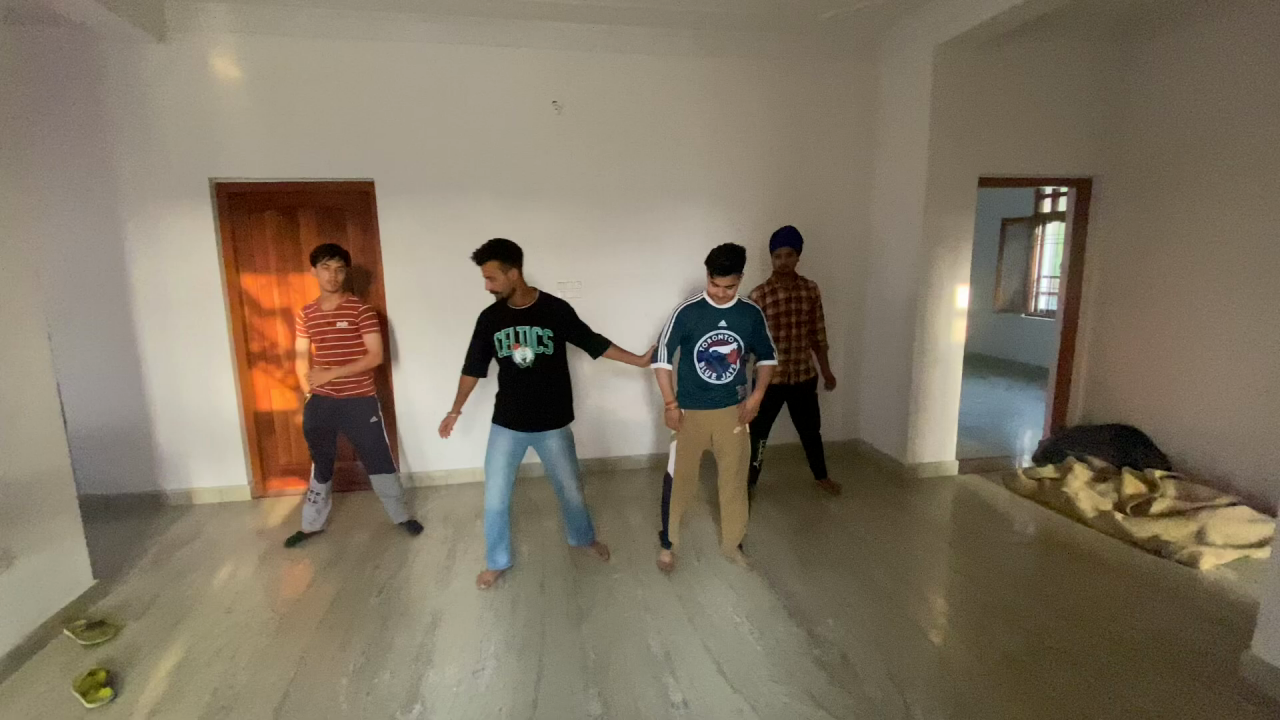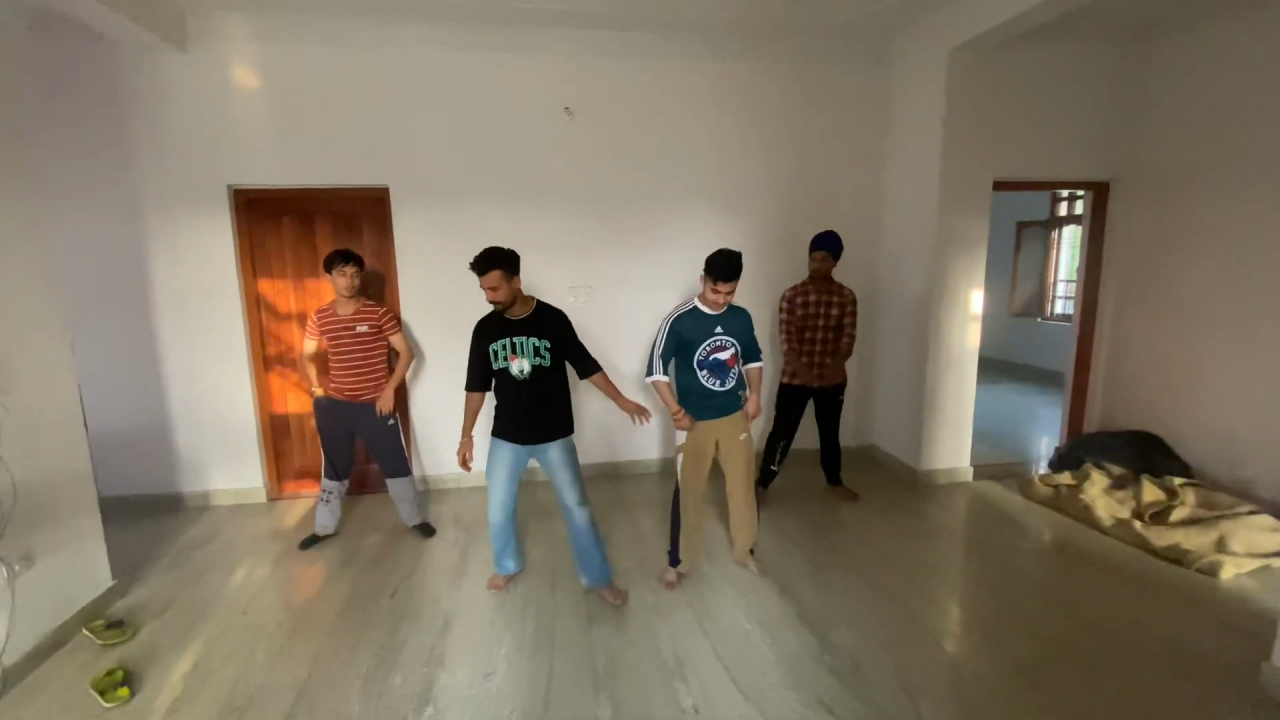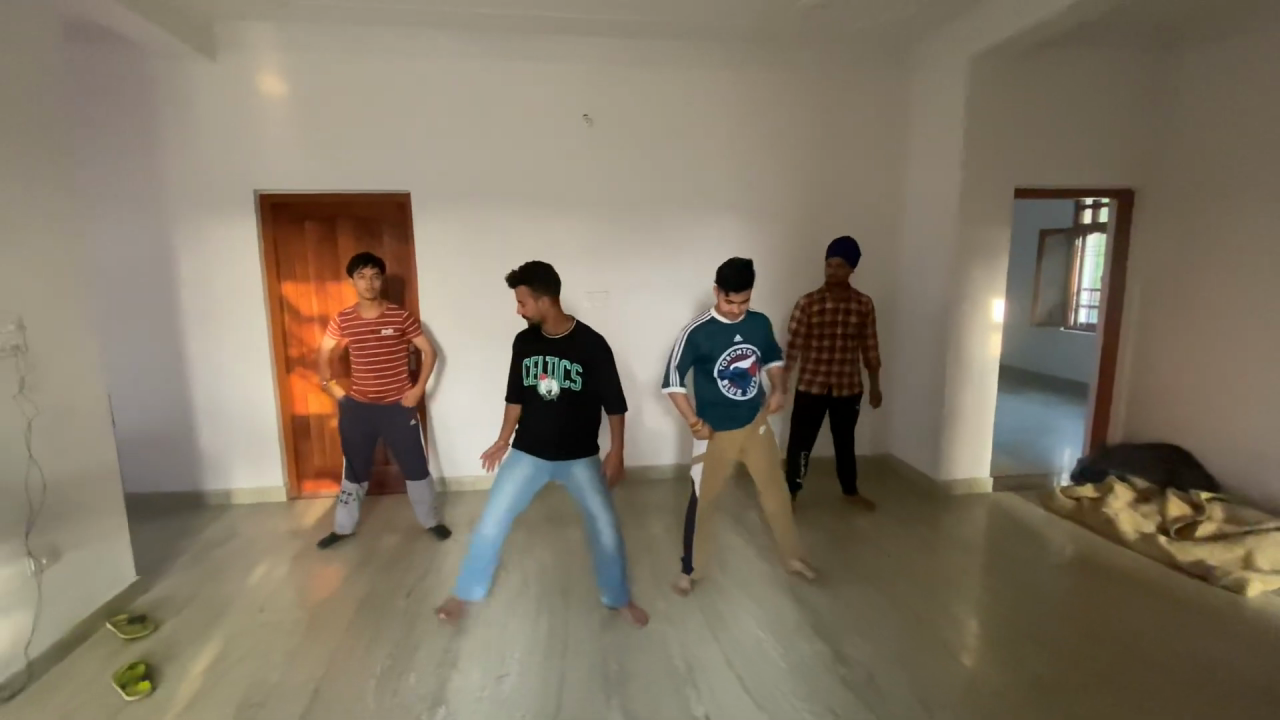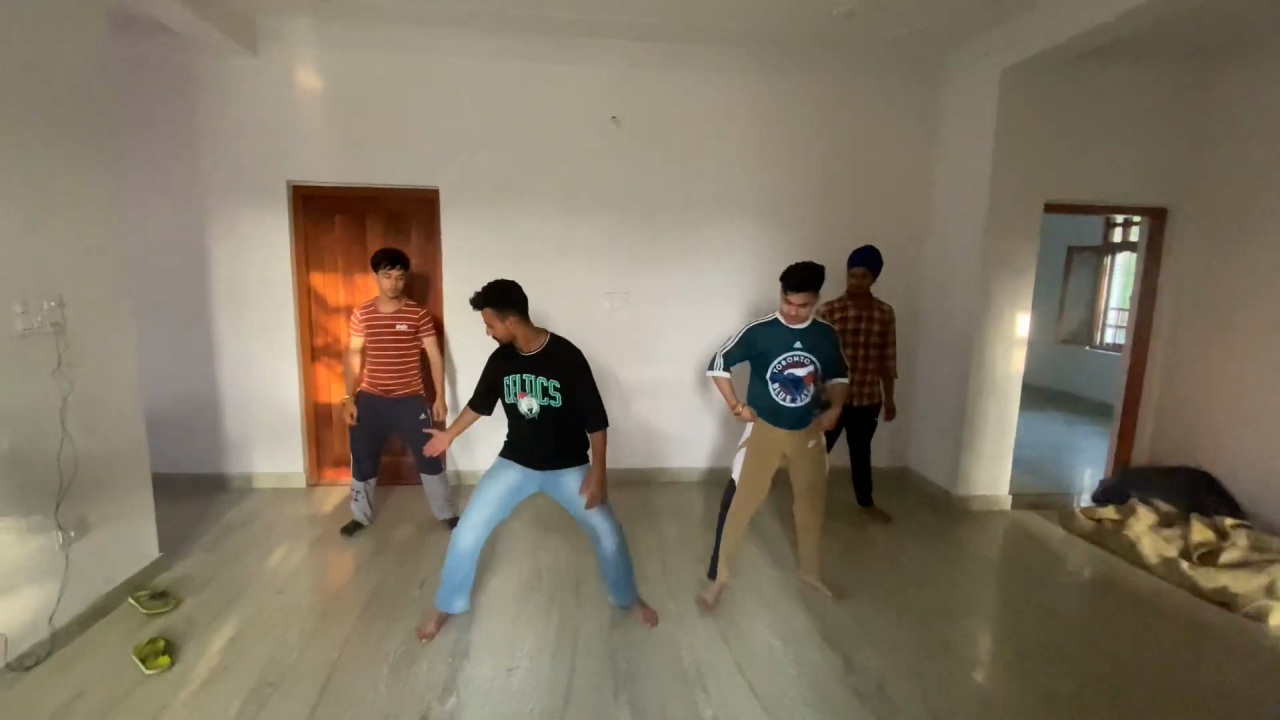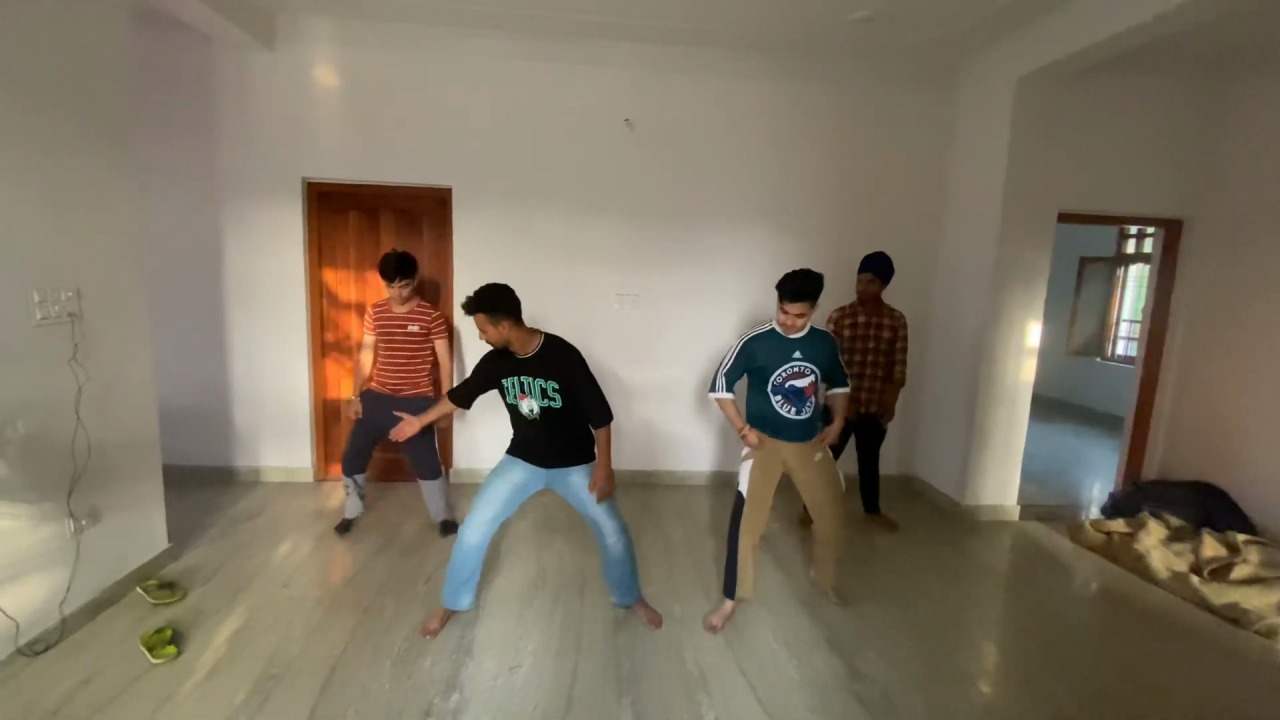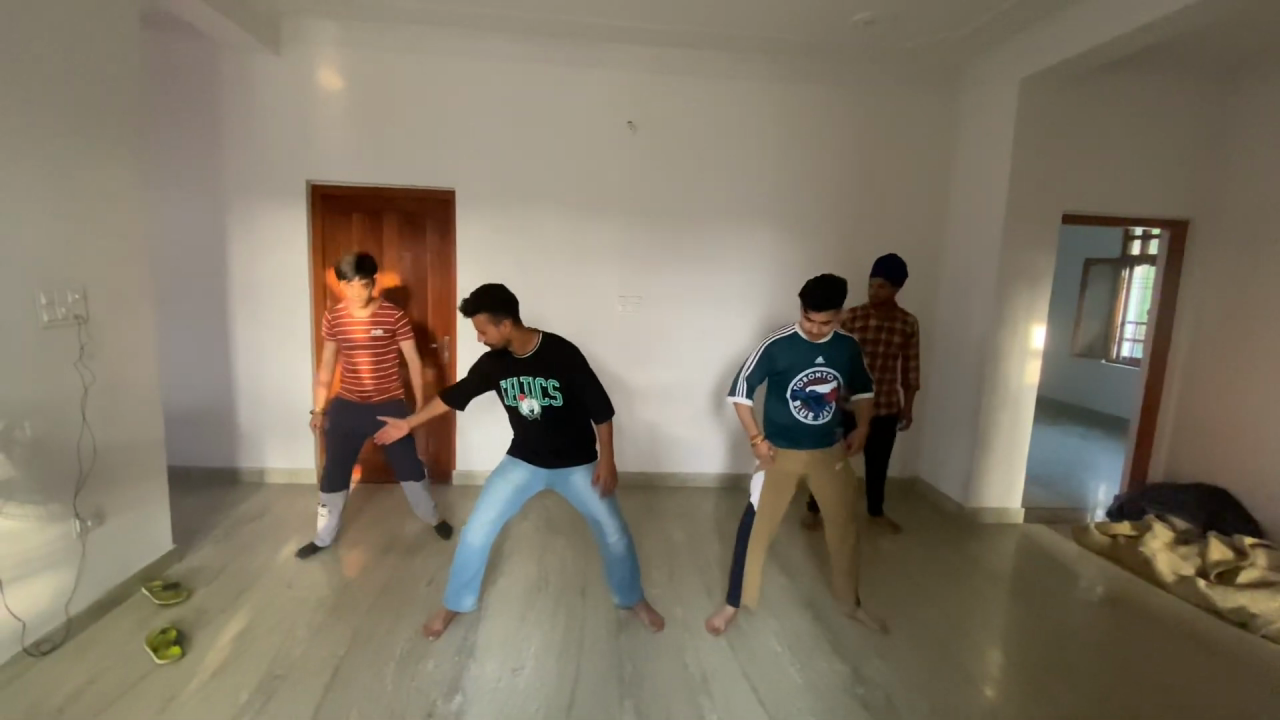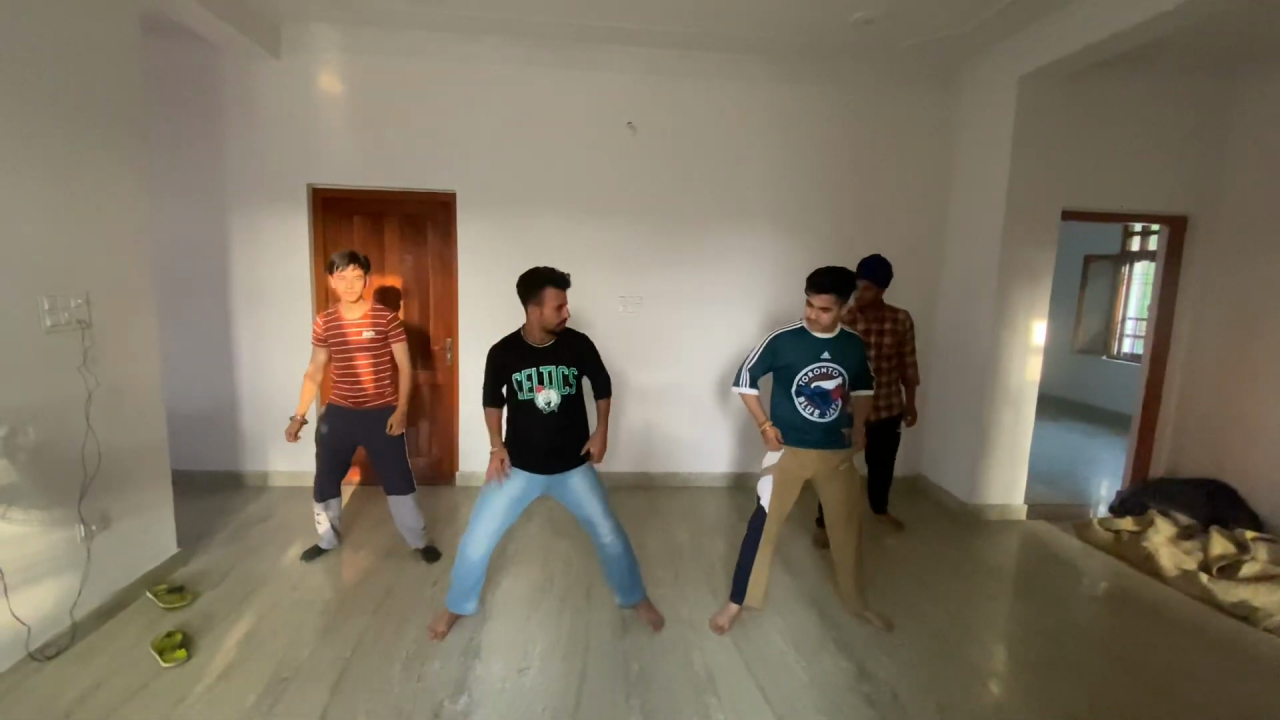
dt=0.4s
person 1, frame 1
left shoulder: (556, 310)
right shoulder: (489, 319)
left elbow: (593, 343)
right elbow: (473, 368)
left wrist: (638, 360)
right wrist: (456, 410)
left hip: (552, 422)
right hip: (507, 423)
left knee: (570, 488)
right knee: (496, 497)
left ankle: (583, 537)
right ankle: (497, 562)
person 1, frame 2
left shoulder: (553, 320)
right shoulder: (485, 329)
left elbow: (587, 367)
right elbow: (477, 386)
left wrist: (623, 402)
right wrist: (466, 433)
left hip: (554, 435)
right hip: (506, 436)
left knee: (576, 507)
right knee: (498, 510)
left ankle: (599, 579)
right ankle: (508, 566)
person 1, frame 3
left shoulder: (592, 345)
right shoulder: (524, 342)
left elbow: (615, 404)
left wrist: (616, 453)
right wrist: (504, 437)
left hip: (580, 456)
right hip: (528, 452)
left knee: (605, 528)
right knee: (491, 523)
left ankle: (619, 598)
right ankle: (465, 595)
person 1, frame 4
left shoulder: (567, 357)
right shoulder: (500, 360)
left elbow: (595, 419)
right elbow: (480, 402)
left wrist: (598, 473)
right wrist: (450, 433)
left hip: (568, 466)
right hip: (515, 462)
left knee: (607, 533)
right knee: (468, 532)
left ankle: (628, 598)
right ankle: (446, 606)
person 1, frame 5
left shoulder: (563, 356)
right shoulder: (494, 362)
left elbow: (599, 413)
right elbow: (462, 394)
left wrist: (603, 466)
right wrist: (420, 421)
left hip: (574, 463)
right hip: (522, 460)
left knee: (612, 531)
right knee: (474, 529)
left ankle: (631, 599)
right ankle: (451, 603)
person 1, frame 6
left shoulder: (563, 353)
right shoulder: (491, 363)
left elbow: (601, 408)
right elbow: (454, 396)
left wrist: (606, 460)
right wrist: (408, 423)
left hip: (576, 463)
right hip: (523, 460)
left knee: (613, 532)
right knee: (477, 530)
left ankle: (633, 599)
right ankle: (453, 605)
person 1, frame 7
left shoulder: (579, 345)
right shoulder: (503, 352)
left elbow: (603, 386)
right elbow: (492, 399)
left wrist: (601, 431)
right wrist: (496, 445)
left hip: (573, 464)
right hip: (519, 465)
left knee: (608, 534)
right knee: (477, 539)
left ankle: (635, 598)
right ankle: (456, 607)
person 2, frame 1
left shoulder: (751, 314)
right shoulder: (687, 311)
left elbow: (768, 357)
right elbow: (662, 357)
left wrist: (756, 395)
right wrist: (670, 403)
left hip: (733, 409)
right hip: (690, 411)
left knee: (735, 478)
right knee: (680, 477)
left ankle: (732, 544)
right ankle: (669, 543)
person 2, frame 2
left shoulder: (741, 318)
right shoulder: (679, 320)
left elbow: (753, 358)
right elbow: (656, 368)
left wrist: (754, 395)
right wrist: (676, 411)
left hip: (736, 415)
right hip: (695, 420)
left knee: (742, 483)
right knee: (688, 491)
left ankle: (742, 550)
right ankle: (678, 561)
person 2, frame 3
left shoulder: (760, 324)
right shoulder: (697, 332)
left elbow: (774, 358)
right elbow: (672, 381)
left wrist: (778, 390)
right wrist: (694, 422)
left hip: (756, 422)
right hip: (716, 430)
left knee: (775, 489)
right knee: (702, 498)
left ankle: (793, 557)
right ankle: (689, 568)
person 2, frame 4
left shoulder: (826, 335)
right shoulder: (758, 331)
left elbow: (838, 375)
right elbow: (718, 365)
left wrist: (834, 408)
right wrist: (736, 405)
left hip: (807, 430)
right hip: (764, 428)
left knee: (811, 501)
right knee: (740, 502)
left ankle: (809, 570)
right ankle: (717, 578)
person 2, frame 5
left shoulder: (825, 342)
right shoulder: (753, 342)
left elbow: (839, 384)
right elbow: (720, 385)
left wrist: (837, 422)
right wrist: (743, 428)
left hip: (811, 442)
right hip: (765, 442)
left knee: (831, 514)
right knee: (747, 517)
left ankle: (824, 576)
right ankle: (730, 600)
person 2, frame 6
left shoulder: (848, 347)
right shoulder: (777, 345)
left elbow: (862, 390)
right elbow: (740, 389)
left wrist: (862, 428)
right wrist: (756, 438)
left hip: (829, 451)
right hip: (781, 450)
left knee: (844, 525)
right knee: (756, 524)
left ankle: (850, 602)
right ankle: (732, 604)
person 2, frame 7
left shoulder: (854, 345)
right shoulder: (782, 340)
left elbow: (863, 387)
right elbow: (744, 379)
left wrist: (859, 425)
right wrist: (765, 425)
left hip: (836, 451)
right hip: (788, 450)
left knee: (847, 525)
right knee: (764, 525)
left ankle: (855, 601)
right ankle: (736, 602)
person 3, frame 1
left shoulder: (361, 310)
right shoulder: (306, 314)
left elbow: (376, 355)
right elbow: (301, 357)
left wrist: (332, 373)
right wrist: (308, 393)
left hip: (359, 401)
right hip: (321, 402)
left knee: (380, 462)
right knee: (320, 465)
left ankle: (401, 516)
right ankle: (312, 524)
person 3, frame 2
left shoulder: (379, 314)
right shoulder: (319, 318)
left elbow: (405, 352)
right elbow: (306, 356)
left wrist: (389, 391)
right wrist: (316, 389)
left hip: (376, 405)
right hip: (336, 406)
left knee: (396, 465)
right knee: (334, 469)
left ankle: (414, 519)
right ankle: (324, 527)
person 3, frame 3
left shoulder: (402, 317)
right shoulder: (341, 320)
left elbow: (429, 352)
right elbow: (323, 353)
left wrist: (418, 389)
right wrist: (329, 382)
left hip: (398, 406)
right hip: (358, 407)
left knee: (416, 467)
right knee: (354, 469)
left ankle: (431, 521)
right ankle: (343, 527)
person 3, frame 4
left shoulder: (419, 315)
right shoulder: (361, 314)
left elbow: (435, 357)
right elbow: (353, 357)
left wrist: (440, 398)
right wrist: (349, 397)
left hip: (410, 401)
right hip: (369, 401)
left knee: (428, 459)
right knee: (362, 462)
left ankle: (446, 513)
right ankle: (361, 516)
person 3, frame 5
left shoulder: (431, 316)
right shoulder: (374, 313)
left elbow: (444, 360)
right elbow: (365, 355)
right wrist: (355, 395)
left hip: (416, 402)
right hip: (376, 399)
left knee: (426, 464)
right knee: (352, 457)
left ankle: (443, 516)
right ankle: (352, 513)
person 3, frame 6
left shoulder: (394, 316)
right shoulder: (333, 318)
left elbow: (413, 361)
right elbow: (326, 364)
left wrist: (421, 404)
right wrist: (319, 408)
left hip: (389, 406)
right hip: (345, 407)
left knee: (409, 467)
right knee: (333, 474)
left ankle: (433, 518)
right ankle: (324, 537)
person 3, frame 7
left shoulder: (387, 318)
right shoulder: (323, 322)
left elbow: (404, 366)
right elbow: (315, 372)
left wrist: (401, 410)
right wrist: (299, 416)
left hip: (381, 413)
right hip: (338, 414)
left knee: (399, 480)
right knee: (325, 481)
left ankle: (419, 541)
right ankle: (328, 539)
person 4, frame 1
left shoulder: (811, 289)
right shoulder: (759, 295)
left elbow: (818, 332)
left wrist: (826, 368)
left hip: (804, 374)
right hip: (770, 377)
left knee: (810, 428)
right knee: (759, 430)
left ankle: (821, 476)
right ankle: (749, 481)
person 4, frame 2
left shoulder: (846, 296)
right shoulder: (792, 295)
left elbow: (848, 338)
right elbow: (786, 338)
left wrist: (835, 367)
right wrist: (802, 369)
left hip: (831, 378)
right hip: (794, 377)
left knee: (830, 432)
right knee: (782, 432)
left ankle: (835, 481)
right ankle: (763, 484)
person 4, frame 3
left shoulder: (864, 304)
right shoulder: (808, 302)
left elbow: (870, 348)
right elbow: (792, 345)
left wrist: (875, 386)
left hip: (849, 387)
right hip: (811, 386)
left knee: (845, 441)
right knee: (800, 442)
left ankle: (851, 491)
right ankle: (790, 493)
person 4, frame 4
left shoulder: (885, 313)
right shoulder: (829, 310)
left elbow: (888, 358)
left wrist: (889, 397)
left hip: (868, 398)
left knee: (861, 452)
left ankle: (866, 502)
person 4, frame 5
left shoulder: (897, 320)
right shoulder: (839, 316)
left elbow: (898, 366)
left wrist: (890, 401)
left hip: (875, 405)
left knee: (870, 459)
left ankle: (873, 510)
right ankle: (811, 507)
person 4, frame 6
left shoulder: (908, 323)
right shoulder: (850, 318)
left elbow: (910, 368)
left wrist: (908, 407)
left hip: (886, 407)
left knee: (878, 463)
left ankle: (876, 512)
right ankle: (814, 509)
person 4, frame 7
left shoulder: (901, 320)
right shoulder: (841, 321)
left elbow: (908, 364)
left wrist: (910, 403)
left hip: (888, 406)
left knee: (882, 465)
left ankle: (879, 509)
right ankle: (823, 523)
